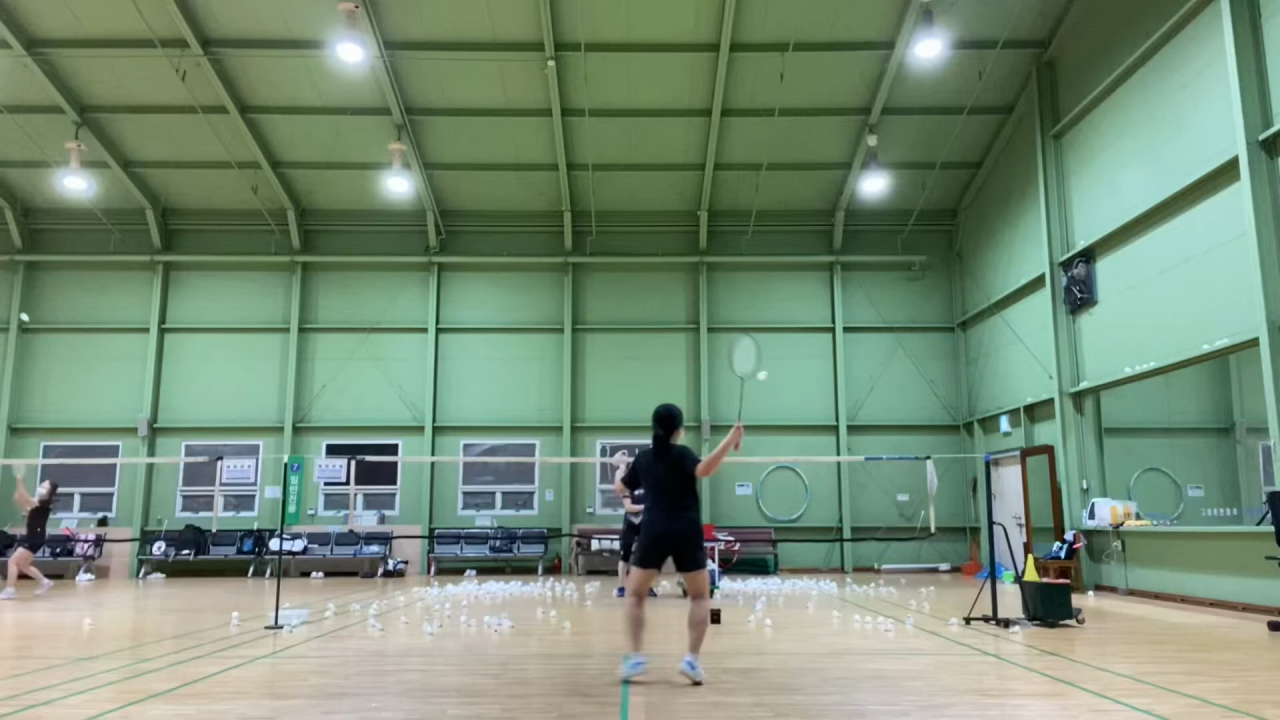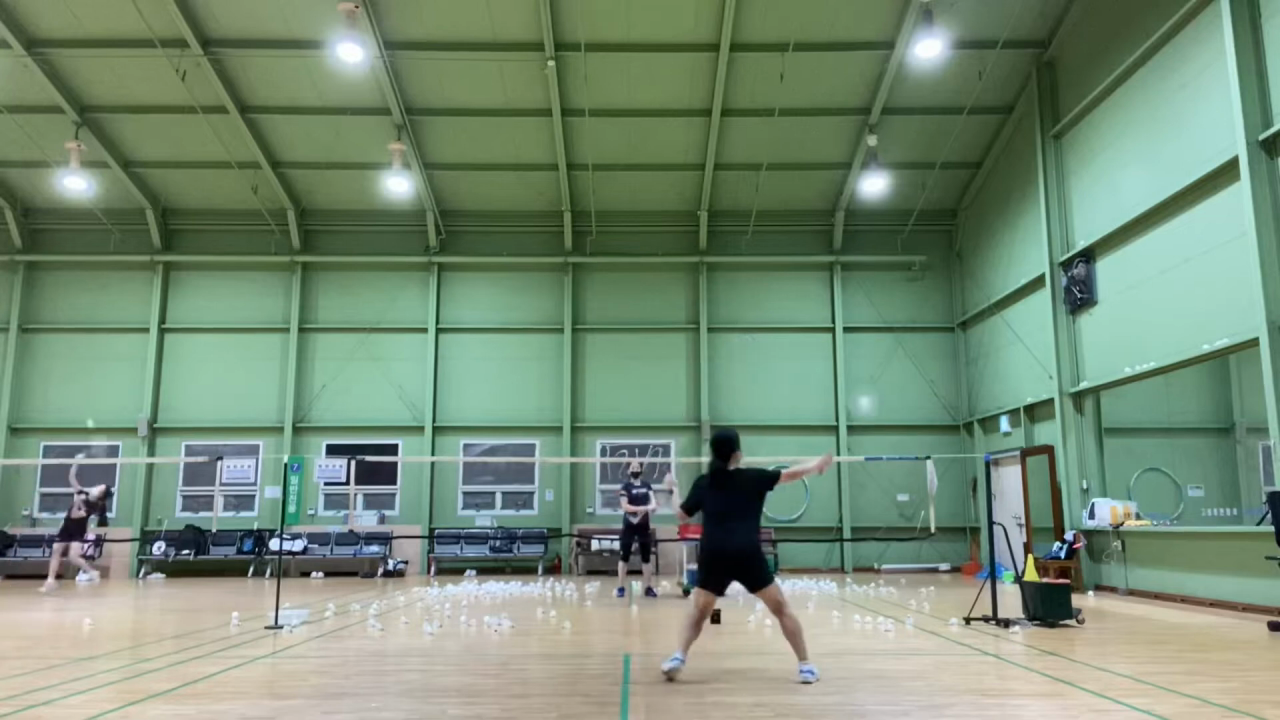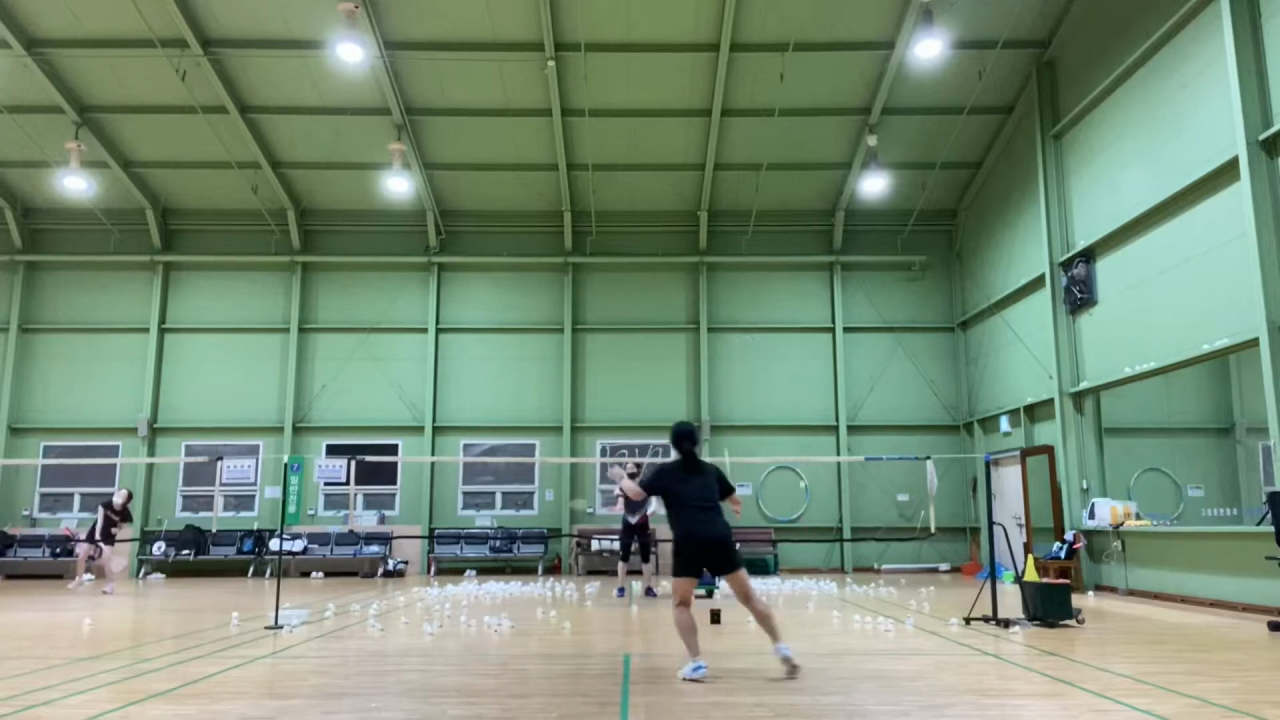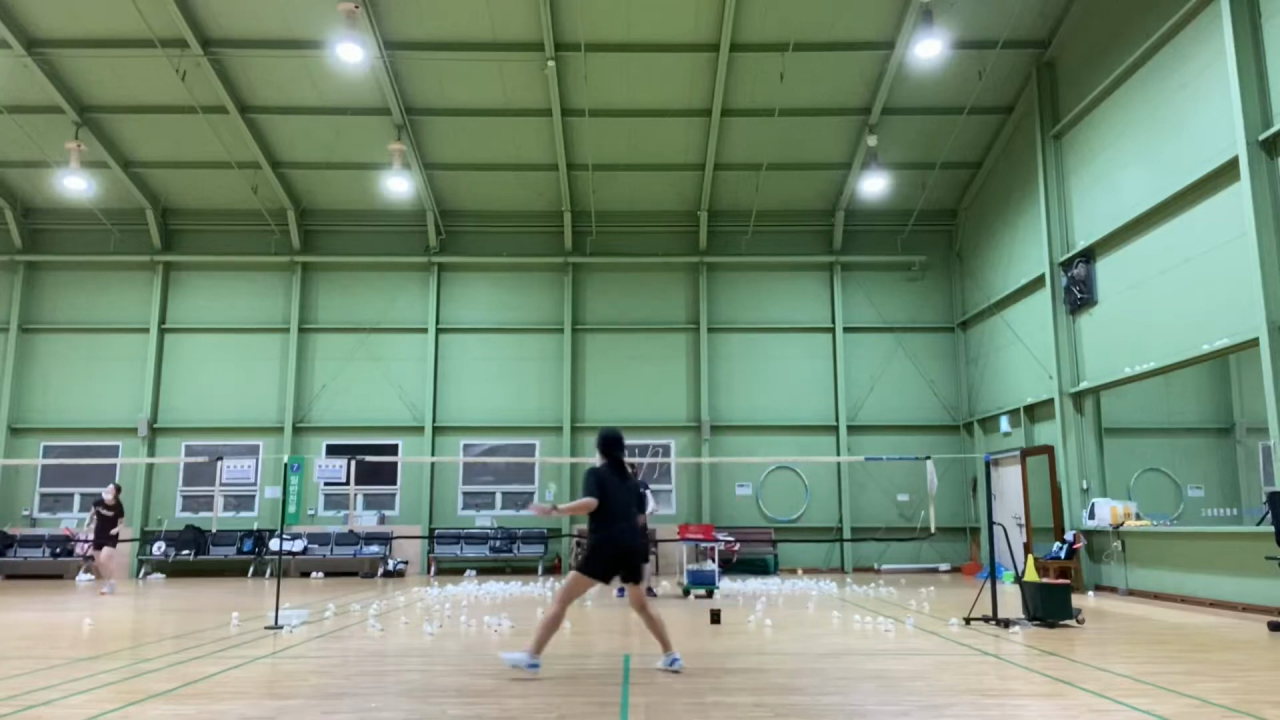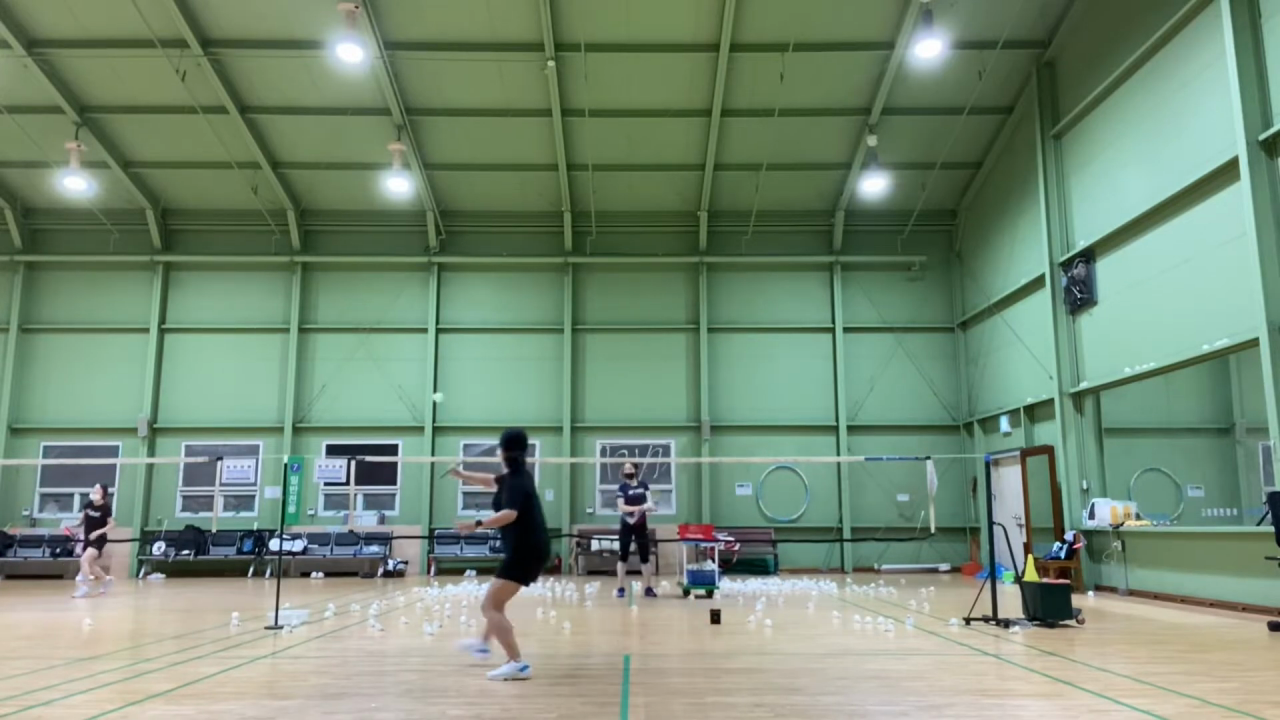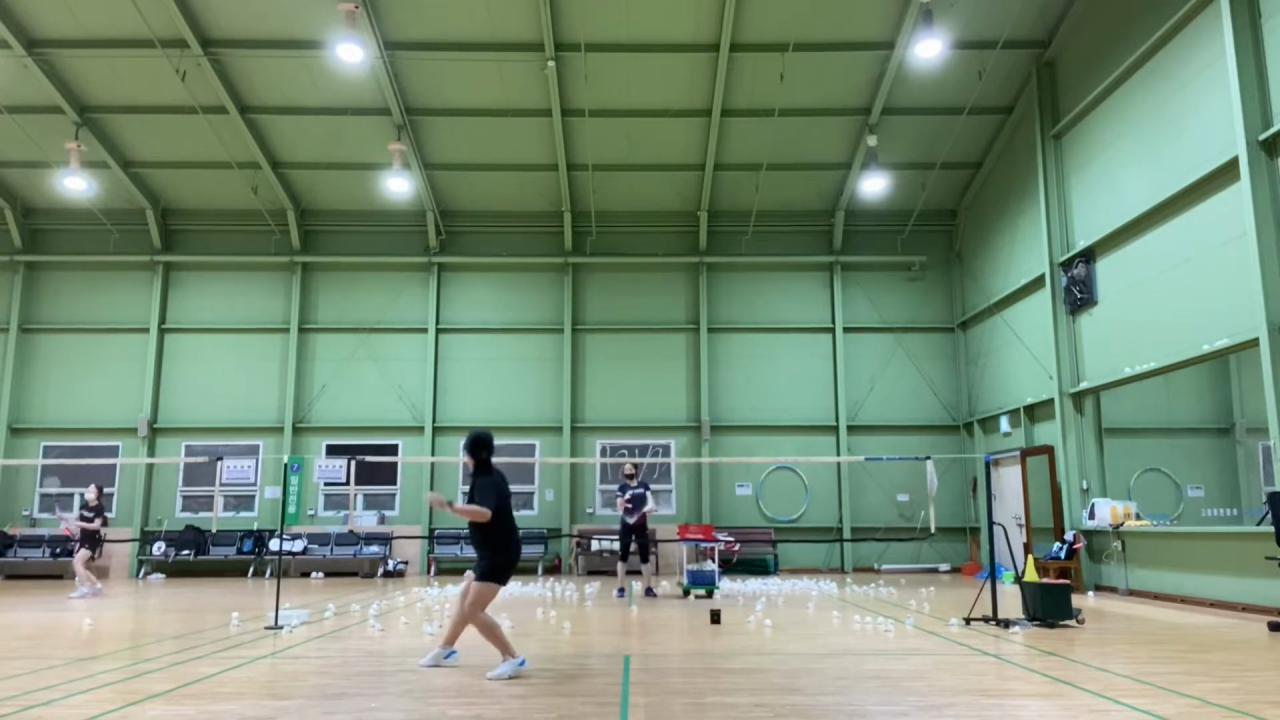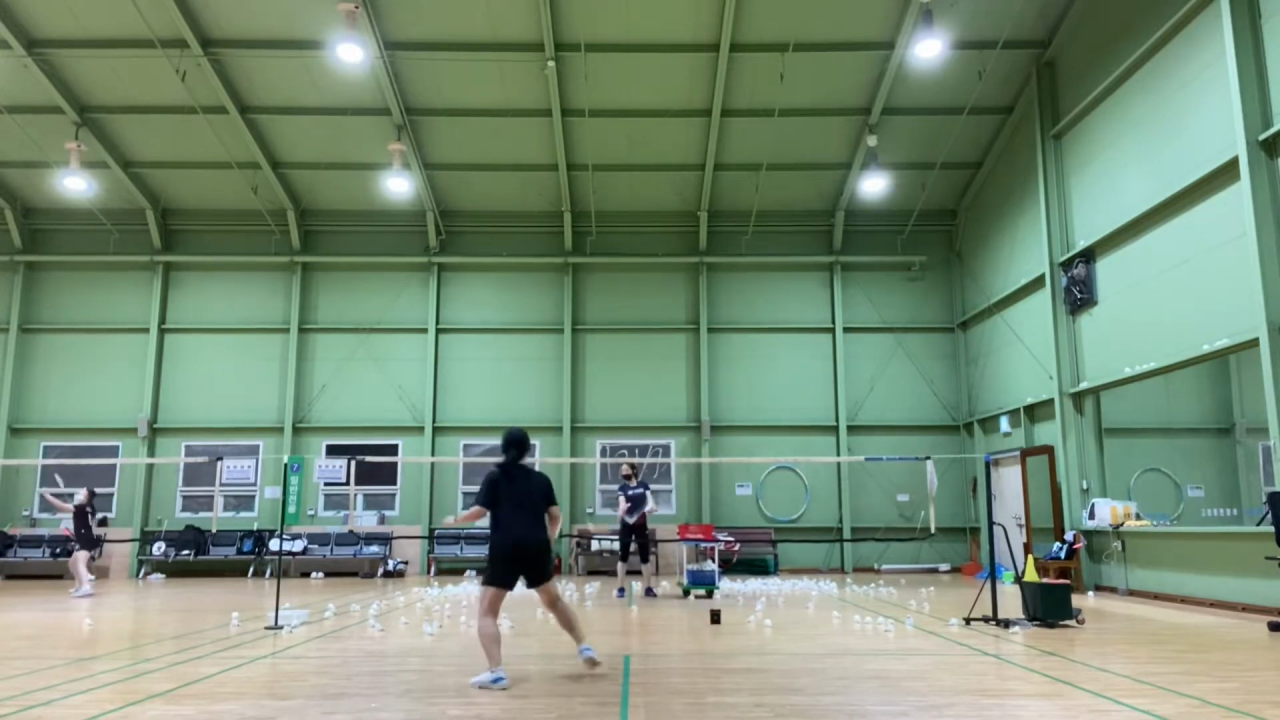
dt=0.4s
person 1, frame 1
left shoulder: (643, 458)
right shoulder: (681, 453)
left elbow: (622, 488)
right elbow: (703, 470)
right wrist: (730, 441)
left hip: (653, 534)
right hip: (686, 534)
left knee: (634, 595)
right knee: (700, 598)
left ankle: (635, 657)
right ankle: (692, 659)
person 1, frame 2
left shoulder: (703, 483)
right shoulder: (755, 478)
left elbow: (682, 515)
right elbow: (788, 474)
left wrist: (674, 490)
right wrist: (817, 465)
left hip: (713, 556)
right hip: (749, 555)
left knee: (699, 611)
right knee: (781, 609)
left ankle: (678, 657)
right ankle: (805, 666)
person 1, frame 3
left shoulder: (664, 471)
right shoulder: (711, 470)
left elbow: (636, 494)
right elbow: (735, 503)
left wrist: (621, 478)
right wrist: (736, 506)
left hip: (690, 543)
right hip: (721, 538)
left knee: (680, 605)
right knee: (749, 597)
left ankle: (696, 662)
right ankle: (781, 648)
person 1, frame 4
left shoulder: (596, 474)
right shoulder: (630, 480)
left elbow: (590, 503)
left wrist: (555, 509)
left hip: (604, 547)
right hip: (630, 549)
left knee: (561, 600)
right knee: (640, 604)
left ankle: (531, 657)
right ankle: (671, 656)
person 1, frame 5
left shoulder: (514, 480)
right shoulder: (518, 474)
left elbow: (509, 514)
right elbow: (492, 481)
left wrist: (477, 524)
right wrist: (463, 475)
left hip: (525, 552)
right hip: (533, 549)
left knee: (489, 606)
right knee: (495, 598)
left ankle: (517, 663)
right ankle: (483, 643)
person 1, frame 6
left shoulder: (484, 481)
right shoulder: (493, 475)
left elbow: (484, 514)
left wrist: (449, 506)
left hip: (498, 553)
right hip: (499, 550)
left knee: (474, 610)
right knee: (466, 597)
left ankle: (513, 659)
right ankle: (445, 650)
person 1, frame 7
left shoulder: (493, 478)
right shoulder: (541, 479)
left elbow: (478, 512)
right elbow: (555, 516)
left wrist: (455, 520)
right wrist: (548, 540)
left hip: (503, 551)
right hip: (537, 549)
left knee: (487, 615)
right knee: (554, 601)
left ankle: (495, 673)
right ankle: (584, 649)
